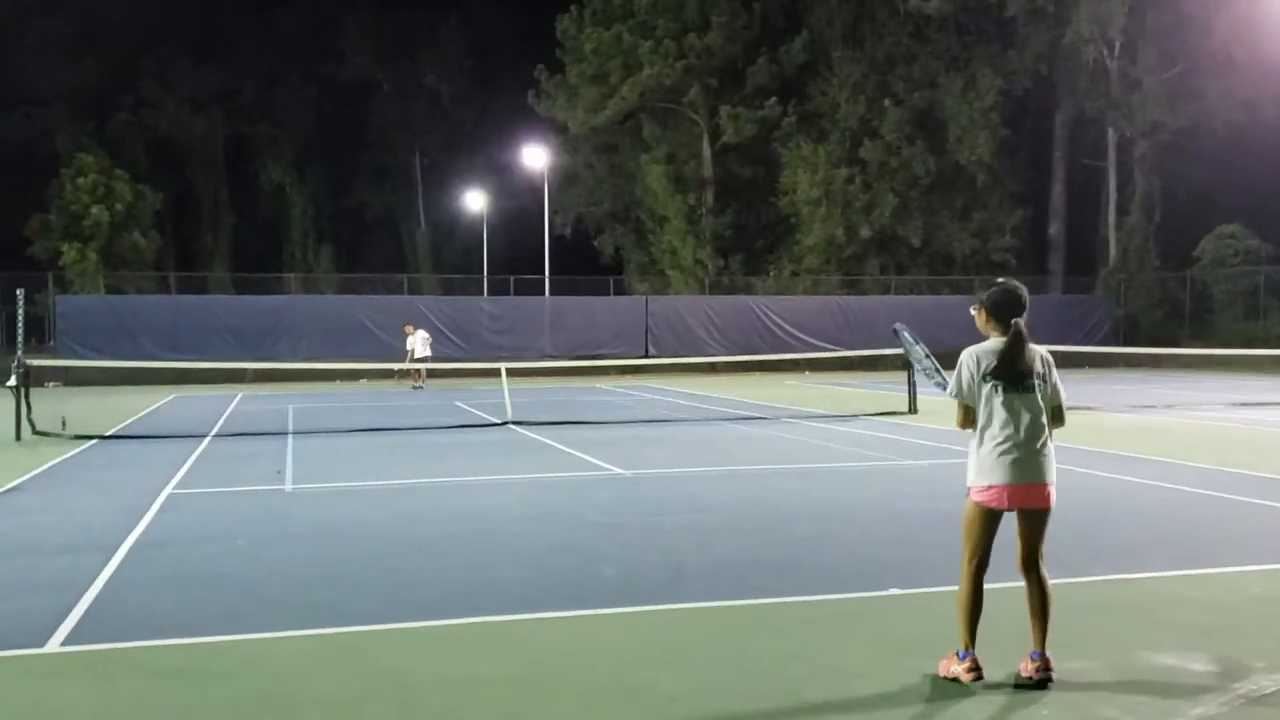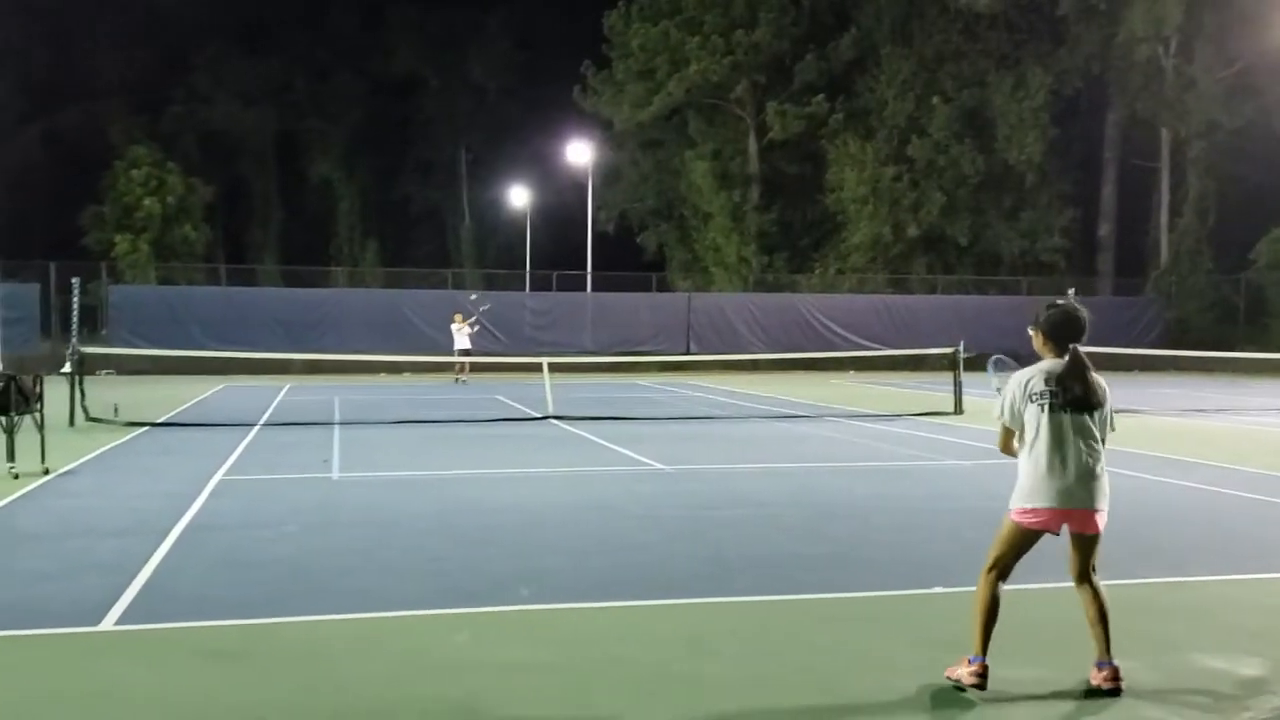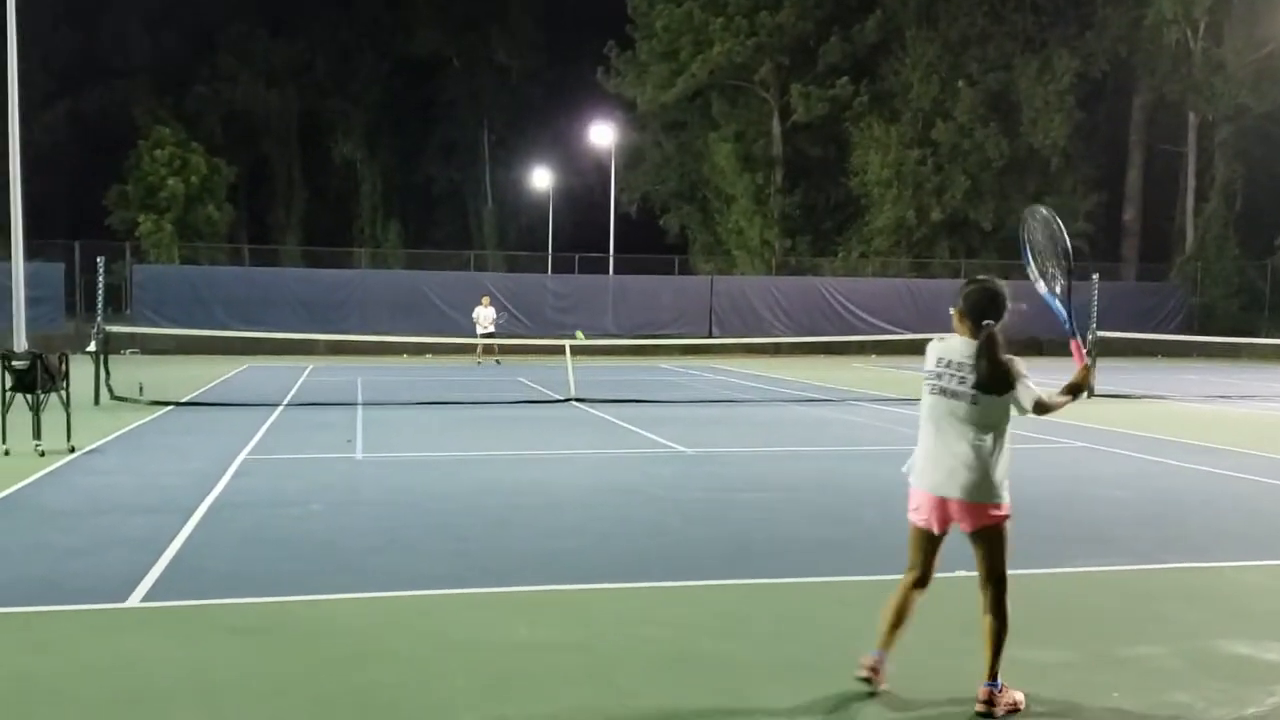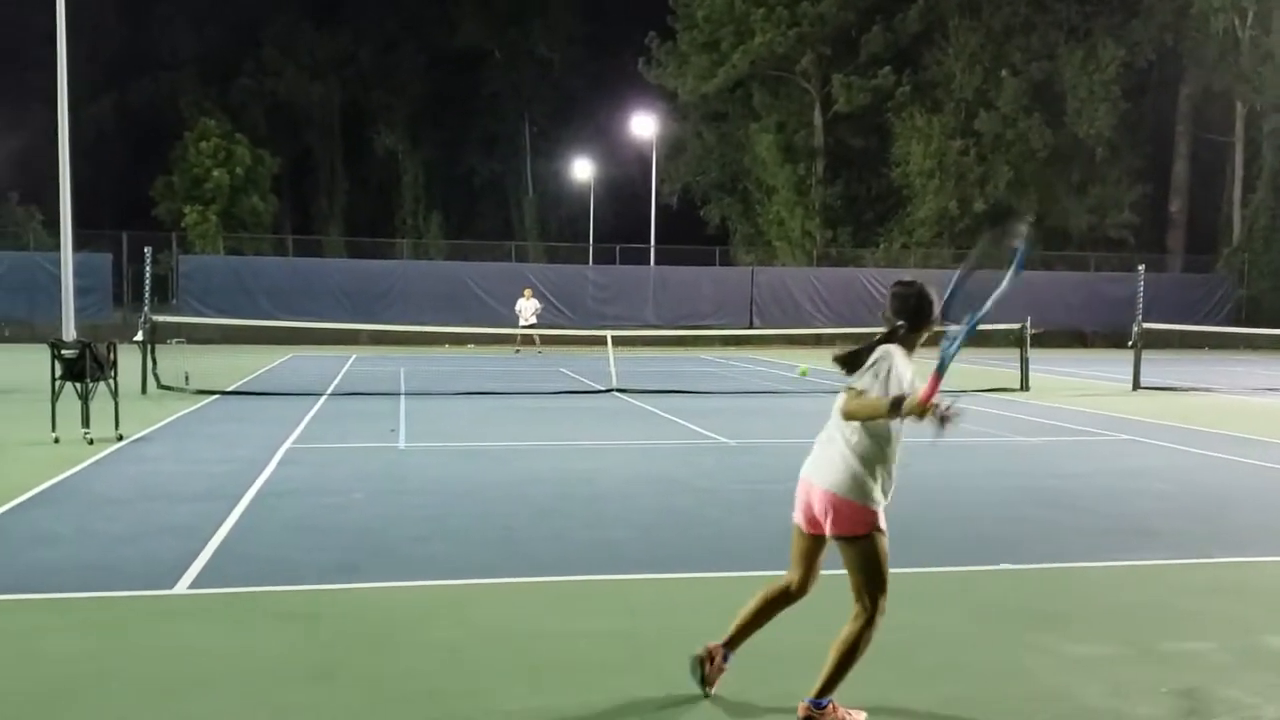
dt=0.5s
person 1, frame 1
left shoulder: (974, 357)
right shoulder: (1042, 358)
left elbow: (965, 421)
right elbow: (1058, 420)
left hip: (993, 474)
right hip: (1038, 474)
left knee: (974, 567)
right knee: (1032, 564)
left ankle: (966, 659)
right ankle: (1038, 659)
person 1, frame 2
left shoulder: (1025, 379)
right shoulder: (1097, 385)
left elbow: (1005, 445)
right elbow: (1099, 443)
left hip: (1039, 496)
right hip: (1088, 495)
left knee: (993, 574)
right knee: (1084, 577)
left ankle: (976, 664)
right ankle: (1106, 667)
person 1, frame 3
left shoulder: (936, 350)
right shoulder: (1006, 368)
right elbow: (1040, 406)
left wrist: (992, 313)
right wrist: (1075, 389)
left hip: (929, 486)
right hip: (977, 493)
left knee: (917, 576)
right knee: (994, 590)
left ankle: (875, 661)
person 1, frame 4
left shoulder: (880, 351)
right shoulder: (894, 360)
right elbow: (850, 409)
left wrist: (914, 407)
right wrist: (900, 406)
left hip: (816, 483)
right hip: (851, 497)
left knee: (796, 585)
right knee: (871, 607)
left ankle: (718, 654)
